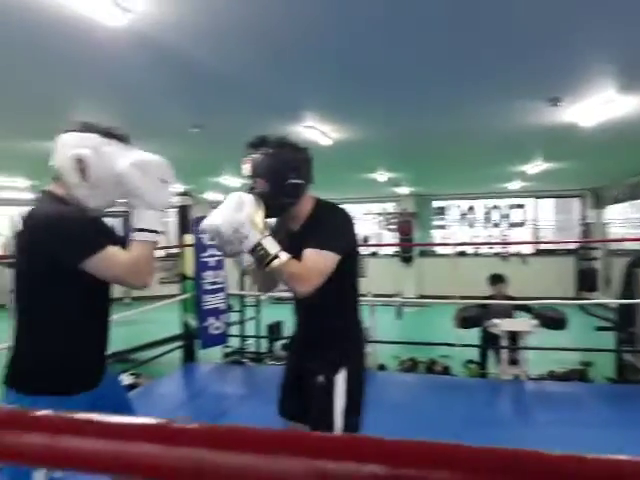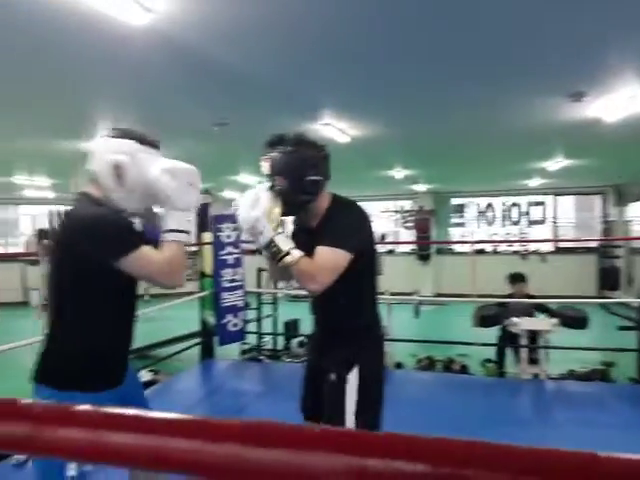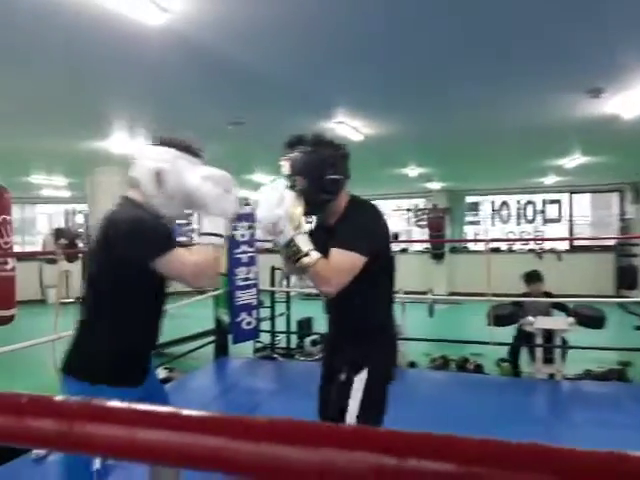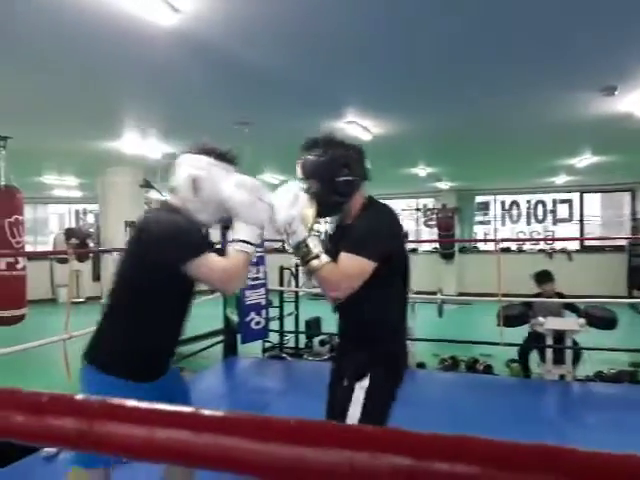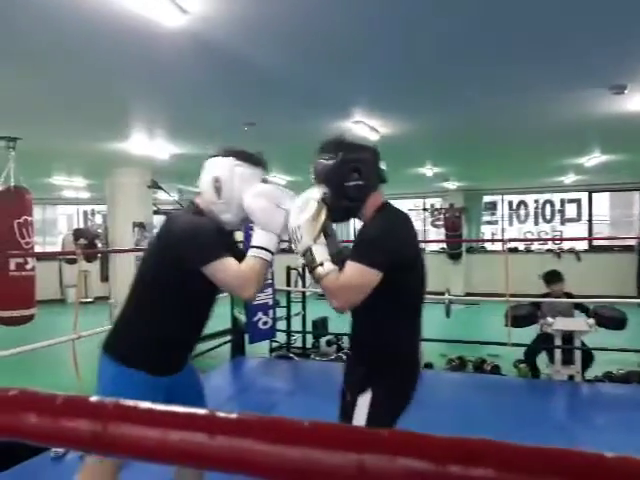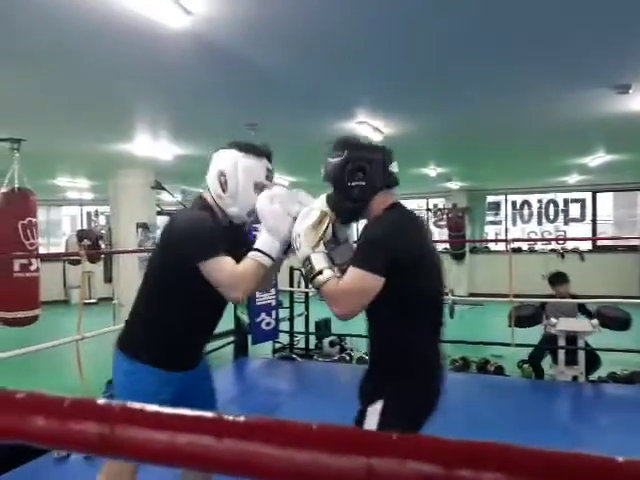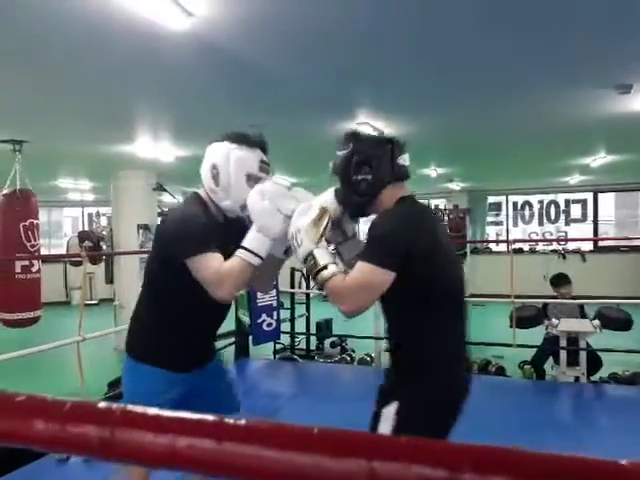
dt=0.1s
person 1, frame 1
left shoulder: (78, 218)
right shoulder: (55, 221)
left elbow: (128, 267)
right elbow: (137, 276)
left wrist: (143, 208)
right wrist: (150, 207)
left hip: (91, 377)
right hip: (44, 390)
person 1, frame 2
left shoulder: (108, 219)
right shoulder: (91, 222)
left elbow: (156, 265)
right elbow: (168, 275)
left wrist: (176, 211)
right wrist: (179, 210)
left hip: (112, 375)
right hip: (71, 386)
person 1, frame 3
left shoulder: (147, 222)
right shoulder: (131, 225)
left elbow: (193, 270)
right elbow: (201, 276)
left wrist: (214, 215)
right wrist: (216, 216)
left hip: (134, 372)
right hip: (97, 381)
person 1, frame 4
left shoulder: (183, 227)
right shoulder: (166, 228)
left elbow: (221, 274)
right elbow: (230, 280)
left wrist: (247, 223)
right wrist: (248, 223)
left hip: (154, 368)
right hip: (116, 374)
person 1, frame 5
left shoulder: (218, 231)
right shoulder: (189, 228)
left elbow: (248, 281)
right elbow: (246, 286)
left wrist: (270, 230)
right wrist: (268, 229)
left hip: (173, 363)
right hip: (131, 365)
person 1, frame 6
left shoulder: (231, 227)
right shoulder: (194, 224)
left elbow: (258, 279)
right elbow: (237, 288)
left wrist: (278, 232)
right wrist: (273, 233)
left hip: (188, 360)
right hip: (145, 361)
person 1, frame 7
left shoulder: (233, 222)
right shoulder: (184, 220)
left elbow: (260, 282)
right elbow: (223, 287)
left wrist: (281, 236)
right wrist: (263, 232)
left hip: (200, 357)
right hip: (154, 363)
person 2, frame 1
left shoulder: (331, 220)
right shoulder: (283, 226)
left elbow: (304, 282)
right elbow: (265, 284)
left wrist: (255, 239)
right wrist: (238, 248)
left hip: (336, 349)
right hip: (306, 342)
right knee: (300, 427)
person 2, frame 2
left shoulder: (349, 217)
right shoulder: (304, 222)
left elbow: (315, 280)
right elbow: (290, 272)
left wrist: (271, 237)
right wrist: (265, 236)
left hip: (356, 346)
right hip: (325, 340)
right knee: (318, 425)
person 2, frame 3
left shoulder: (363, 218)
right shoulder: (327, 221)
left elbow: (329, 281)
right elbow: (306, 268)
left wrist: (289, 234)
right wrist: (285, 231)
left hip: (367, 349)
right hip: (343, 343)
person 2, frame 4
left shoulder: (377, 221)
right shoulder: (348, 222)
left elbow: (338, 286)
right elbow: (327, 271)
left wrist: (302, 236)
right wrist: (298, 232)
left hip: (375, 354)
right hip: (354, 347)
person 2, frame 5
left shoulder: (383, 229)
right shoulder: (387, 224)
left elbow: (341, 297)
right elbow: (348, 278)
left wrist: (309, 243)
right wrist: (322, 236)
left hip: (384, 368)
right hip: (383, 362)
person 2, frame 6
left shoulder: (387, 230)
right shoulder: (398, 224)
left elbow: (344, 304)
right elbow: (357, 281)
left wrist: (310, 252)
right wrist: (331, 242)
left hip: (402, 376)
right hip: (406, 368)
person 2, frame 7
left shoulder: (396, 224)
right shoulder: (417, 218)
left elbow: (350, 300)
right elbow: (375, 279)
left wrist: (309, 250)
right wrist: (342, 237)
left hip: (421, 380)
